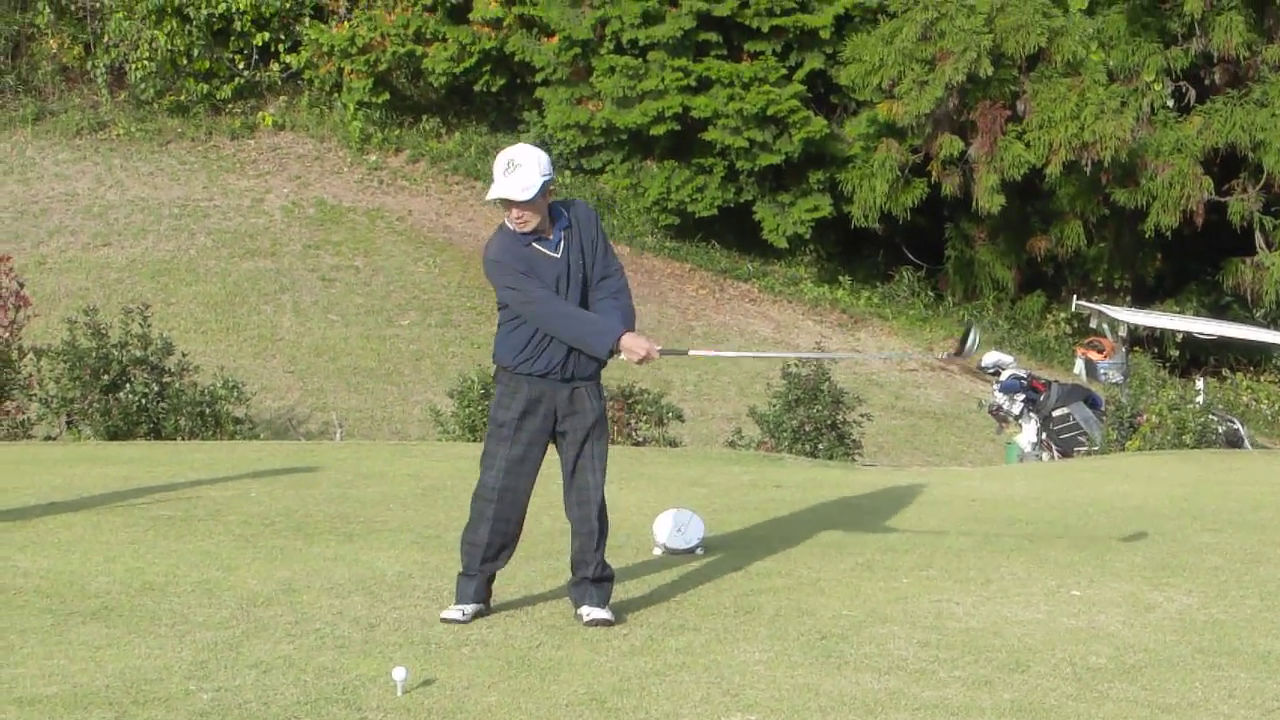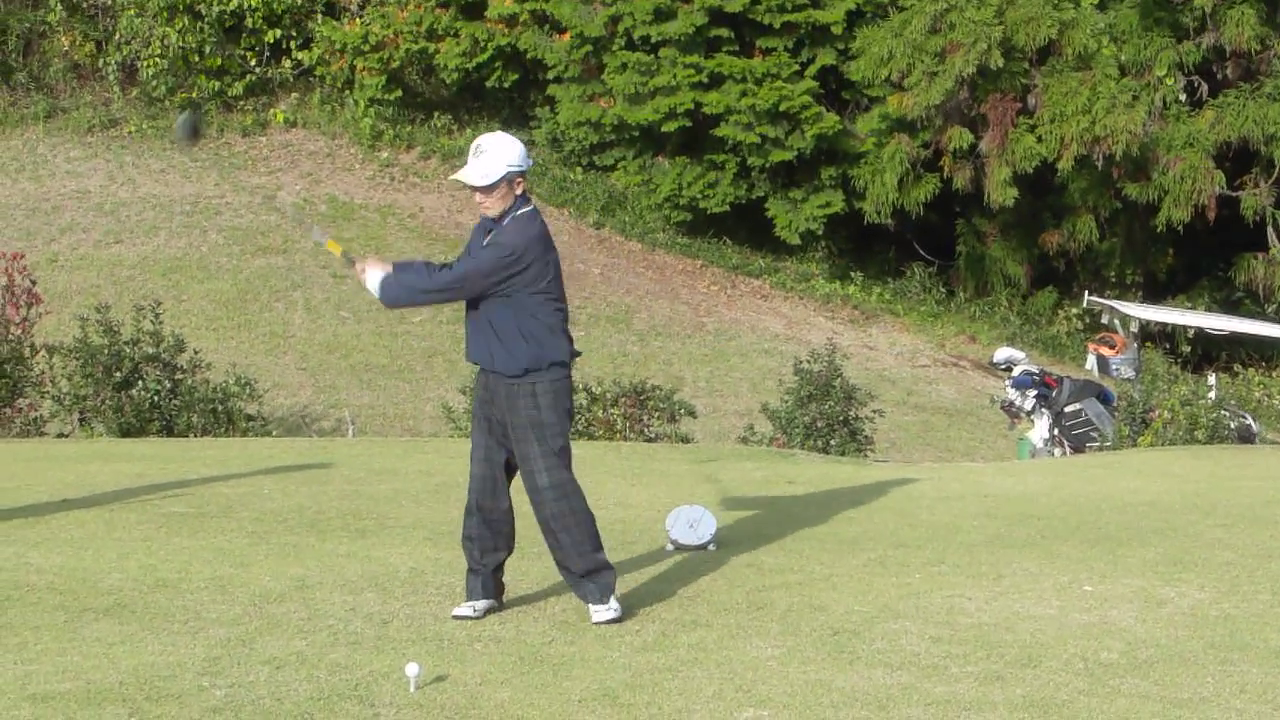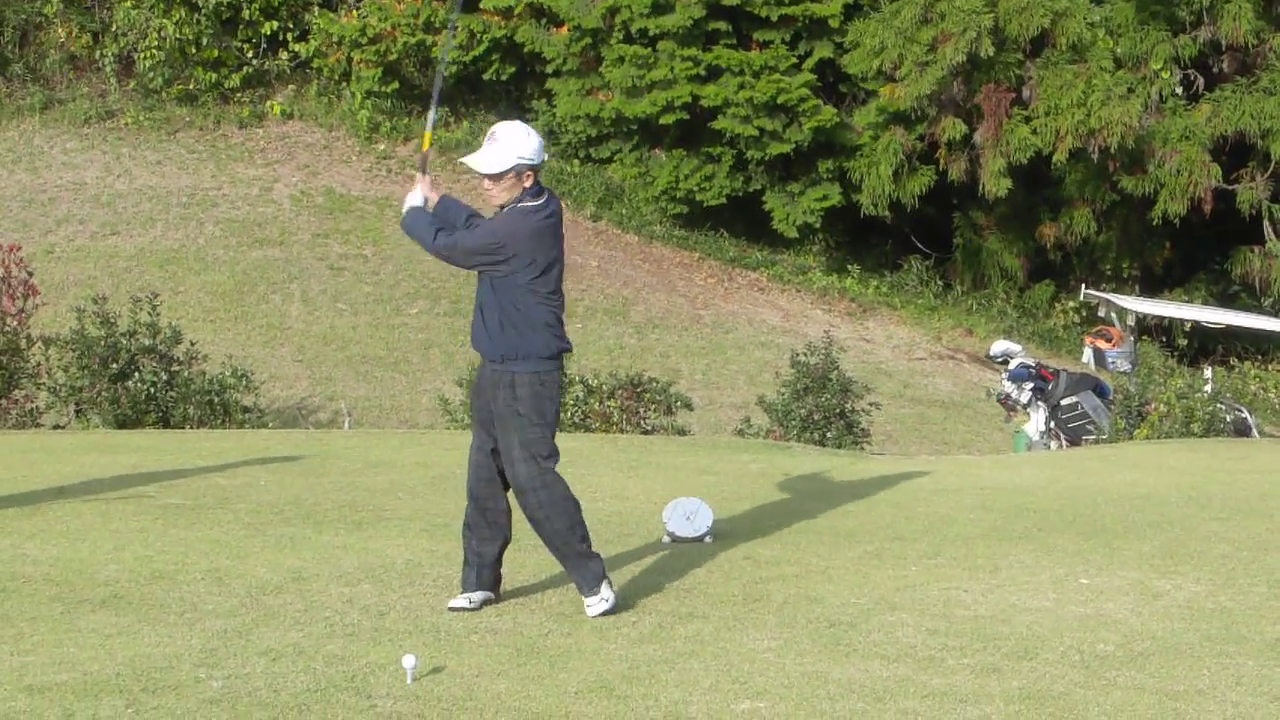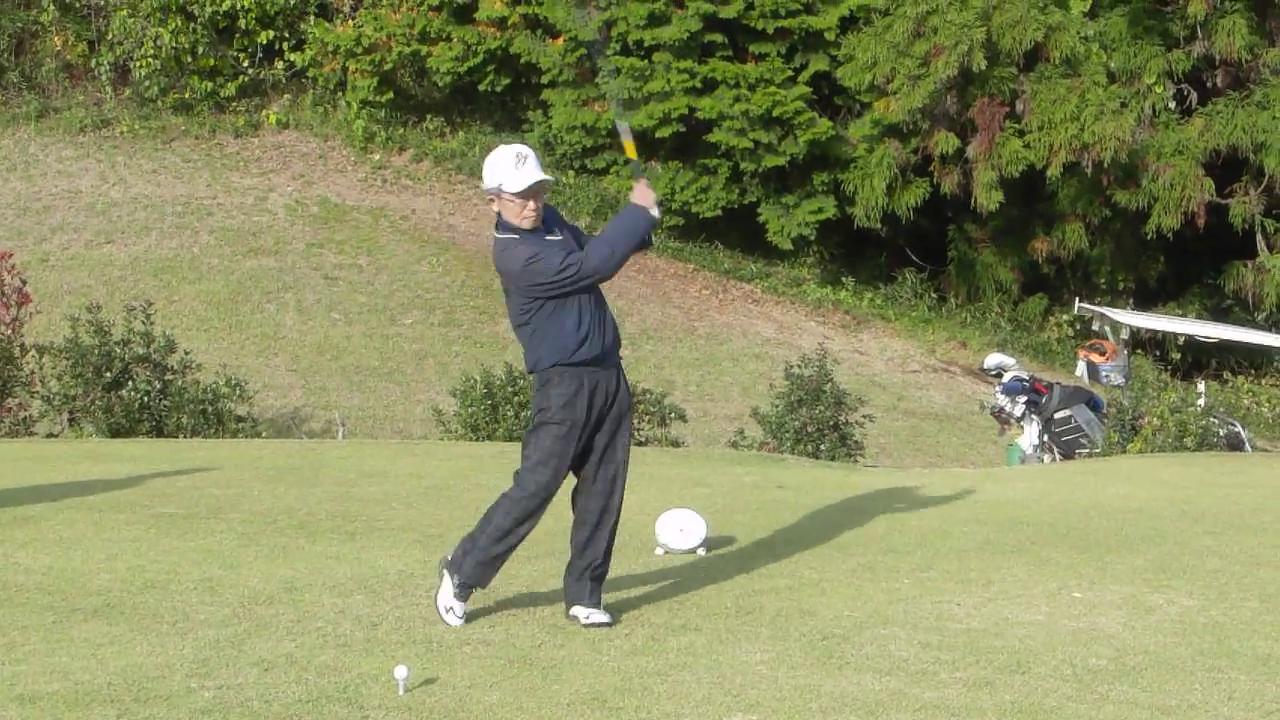
dt=0.5s
person 1, frame 1
left shoulder: (583, 220)
right shoulder: (500, 253)
left elbow: (609, 287)
right elbow: (552, 312)
left wrist: (619, 332)
right wrist: (617, 339)
left hip: (581, 382)
right hip: (522, 384)
left knee: (588, 491)
right knee: (498, 486)
left ankle: (590, 592)
right ankle: (472, 590)
person 1, frame 2
left shoulder: (521, 237)
right shoulder: (492, 226)
left elbow: (455, 285)
right elbow: (458, 271)
left wrist: (386, 284)
right wrist: (394, 271)
left hip: (536, 382)
right hip: (495, 379)
left knee: (550, 483)
right knee: (485, 485)
left ankle: (598, 589)
right ankle: (483, 587)
person 1, frame 3
left shoulder: (520, 228)
right shoulder: (535, 207)
left elbow: (450, 245)
right elbow: (480, 234)
left wrist: (414, 210)
right wrist: (439, 202)
left hip: (526, 372)
right hip: (499, 368)
left knee: (532, 475)
right knee: (485, 475)
left ankle: (591, 577)
right ankle: (481, 579)
person 1, frame 4
left shoulder: (546, 228)
right shoulder: (517, 256)
left elbow: (595, 249)
right elbow: (600, 262)
left wrist: (634, 218)
right wrist: (638, 212)
left hip: (604, 372)
right hip: (562, 381)
left knee: (601, 488)
right knee: (536, 483)
left ankle: (583, 594)
right ankle: (463, 567)
